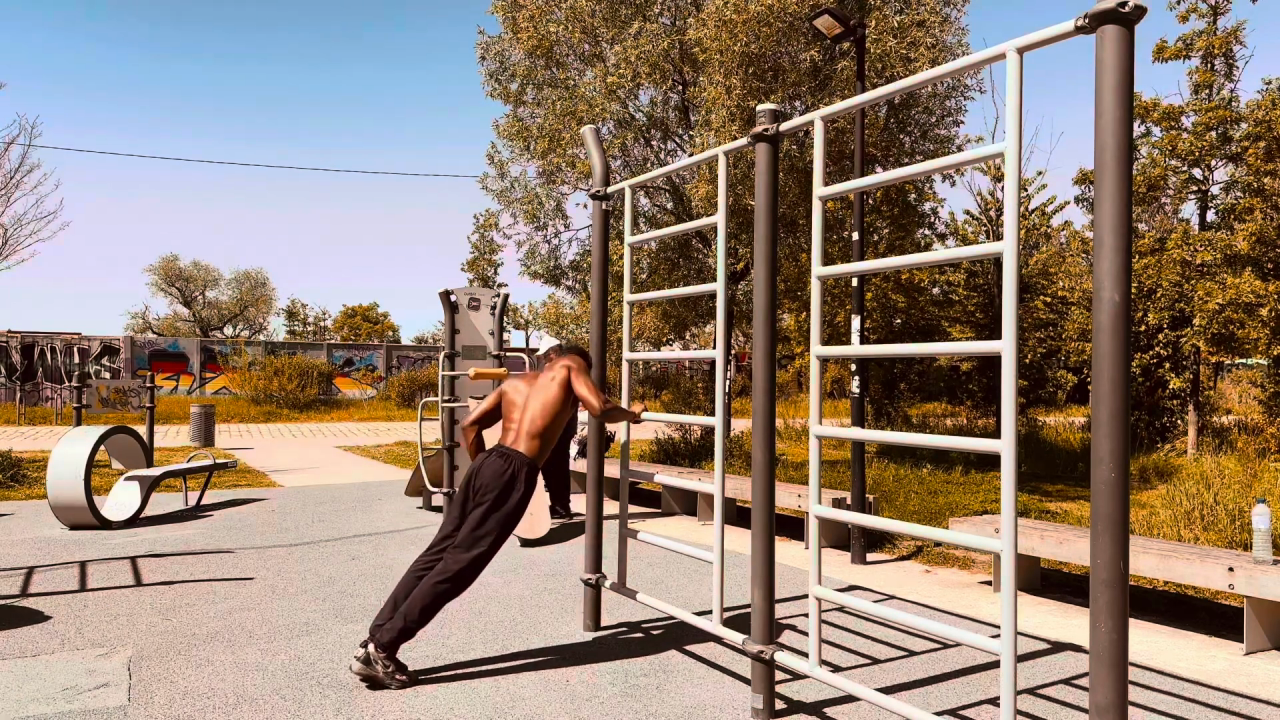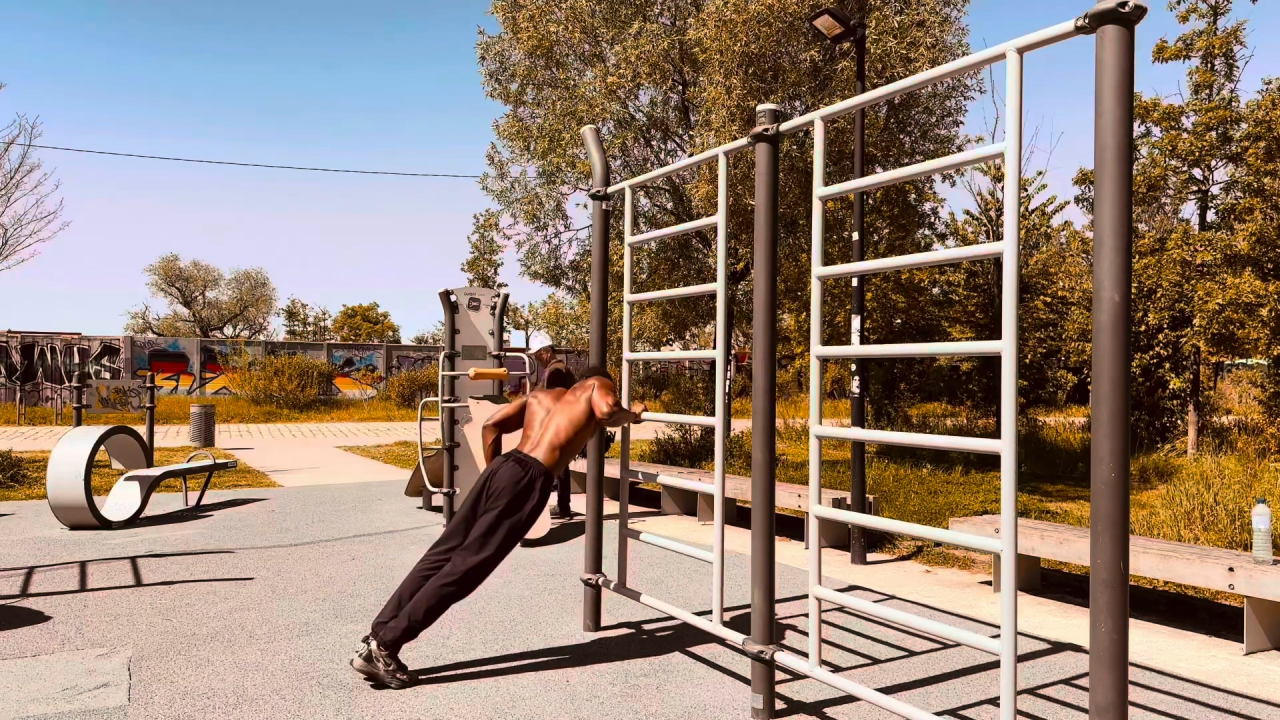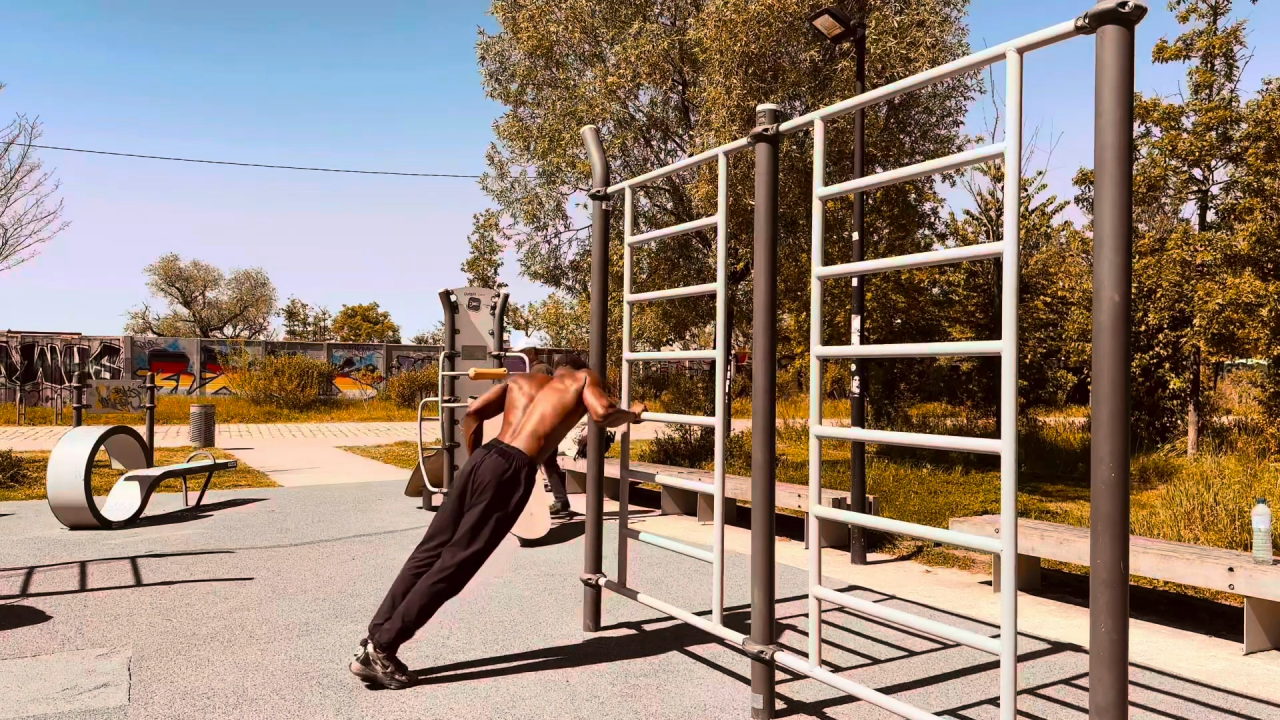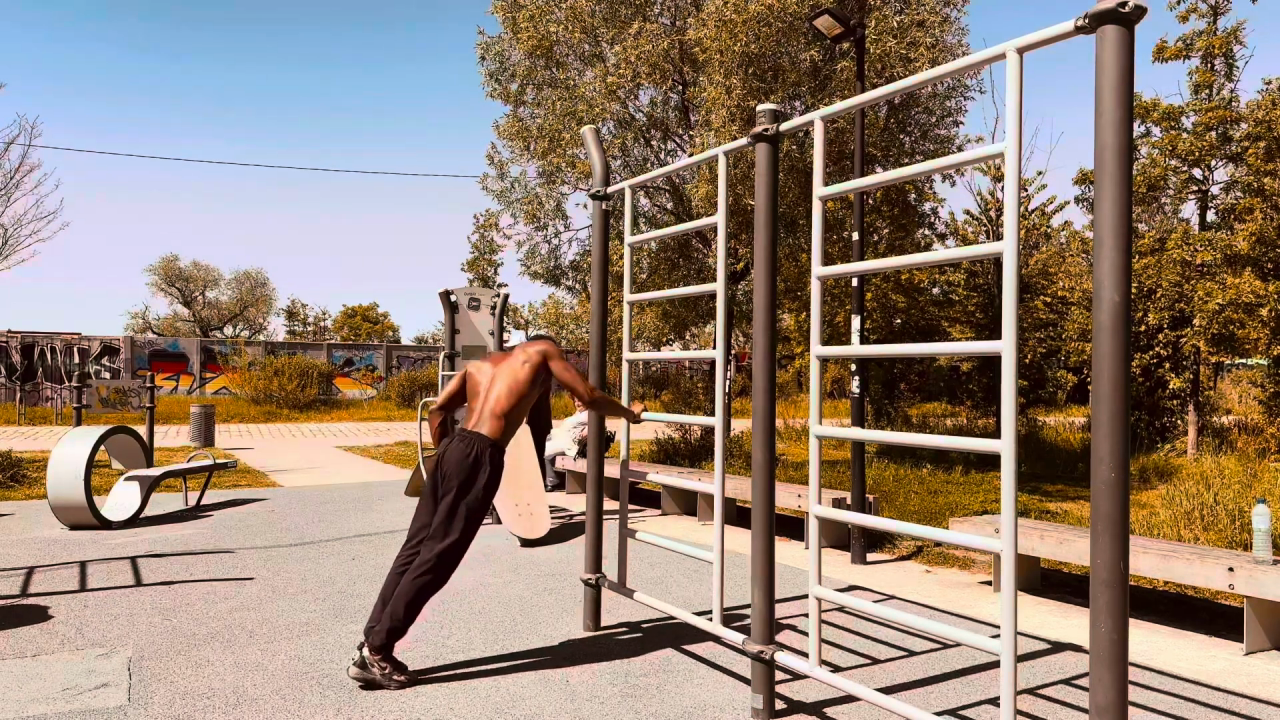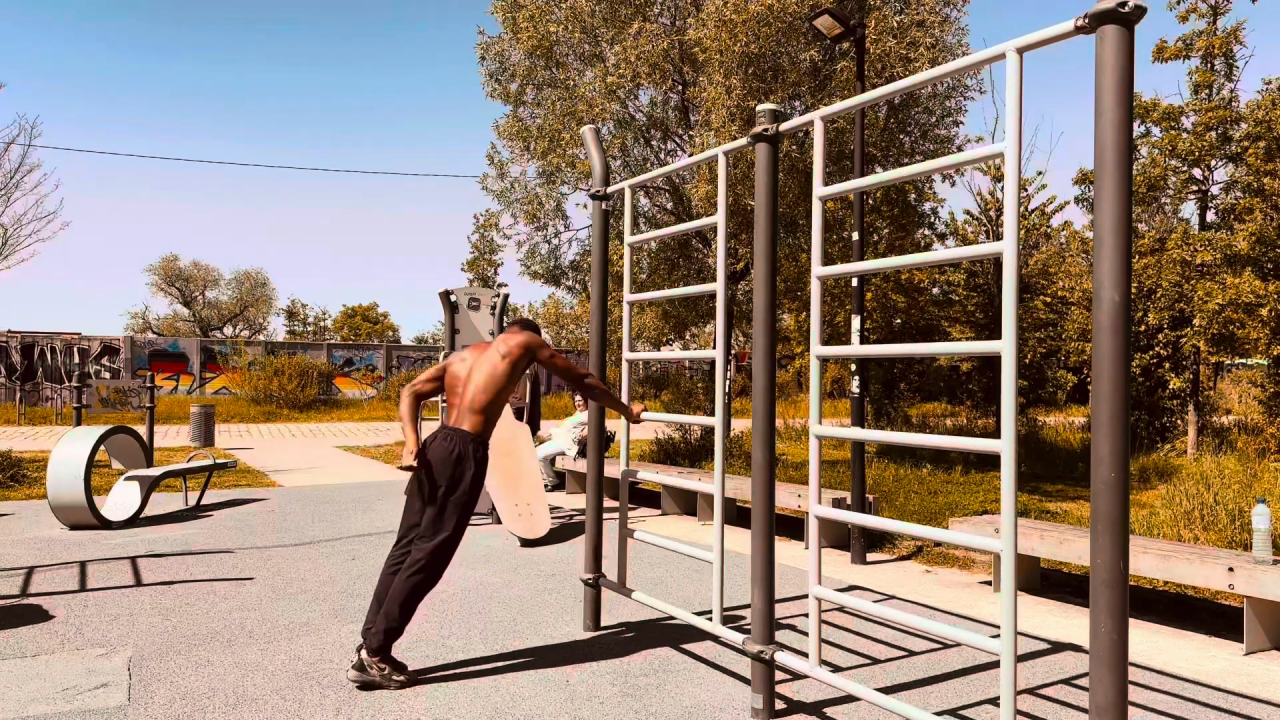
dt=0.4s
person 1, frame 1
left shoulder: (514, 381)
right shoulder: (571, 364)
left elbow: (470, 425)
right elbow: (600, 408)
right wrist: (631, 414)
left hip: (488, 462)
right hip: (515, 472)
left knee: (435, 555)
right knee: (458, 564)
left ankle: (375, 643)
right ankle: (381, 649)
person 1, frame 2
left shoulder: (540, 394)
right shoulder: (598, 383)
left elbow: (491, 426)
right elbow: (607, 412)
right wrist: (632, 415)
left hip: (503, 468)
right hip: (529, 480)
left knee: (442, 556)
right knee: (465, 567)
left ankle: (377, 640)
right ankle: (383, 647)
person 1, frame 3
left shoulder: (521, 380)
right shoulder: (584, 377)
left elbow: (473, 414)
right elbow: (603, 414)
right wrist: (631, 414)
left hip: (484, 458)
right hip: (513, 470)
left knee: (429, 553)
right knee: (455, 563)
left ankle: (374, 643)
right ankle: (379, 650)
person 1, frame 4
left shoulder: (481, 363)
right shoulder: (544, 350)
left elbow: (437, 411)
right elbow: (590, 397)
right wrist: (629, 412)
left hip: (452, 447)
right hip: (480, 455)
left knee: (415, 550)
right knee: (436, 558)
left ankle: (371, 647)
right ankle: (375, 652)
person 1, frame 5
left shoulder: (461, 356)
right shoulder: (525, 340)
left elbow: (411, 392)
right elbow: (583, 382)
left wrist: (410, 441)
right wrist: (626, 411)
left hip: (436, 445)
right hip: (465, 452)
left knee: (406, 550)
right knee: (428, 556)
left ankle: (370, 648)
right ankle: (374, 654)
